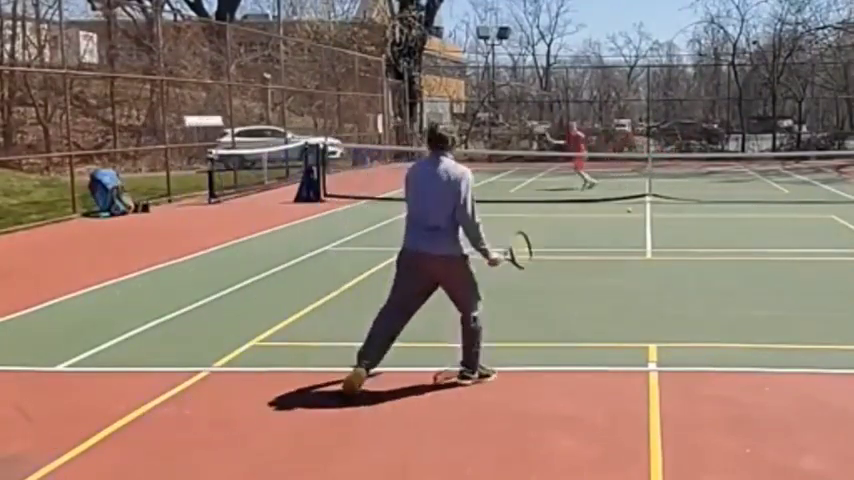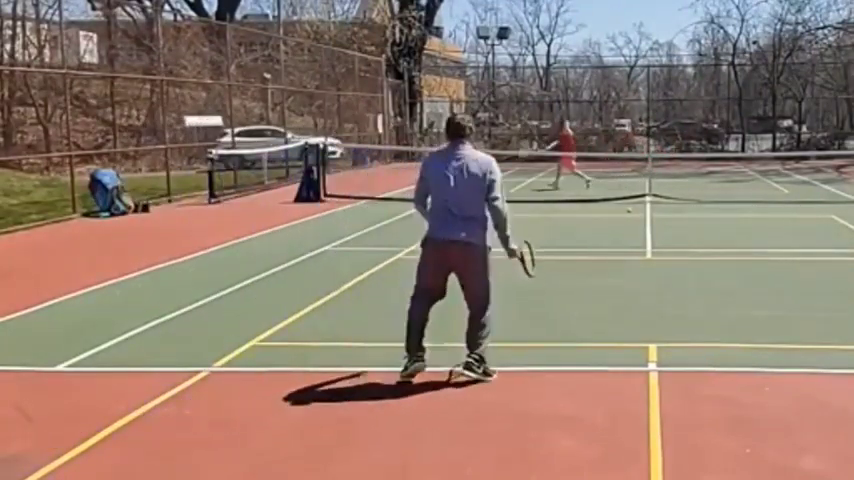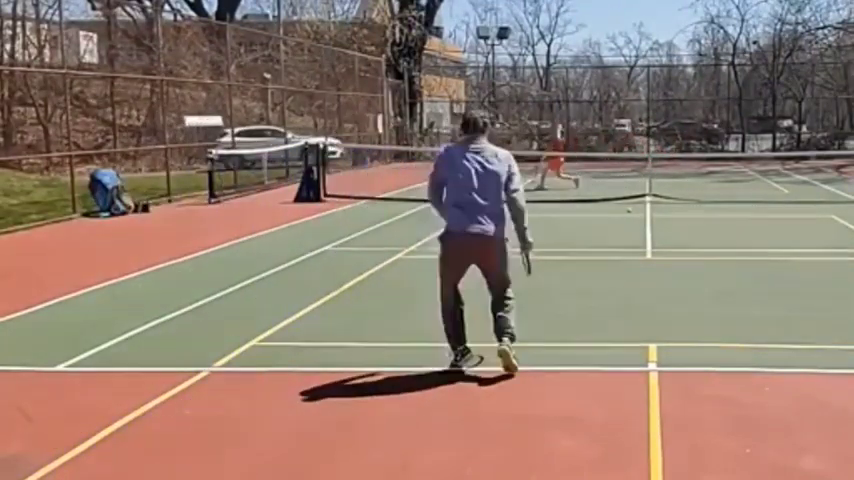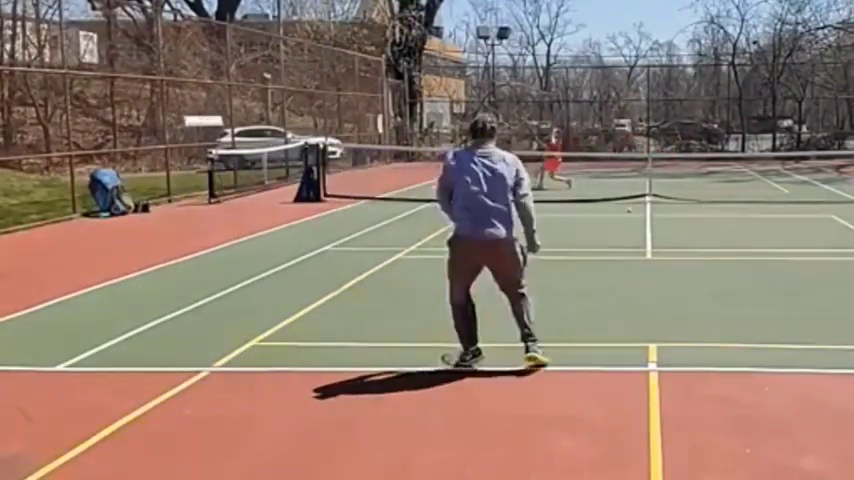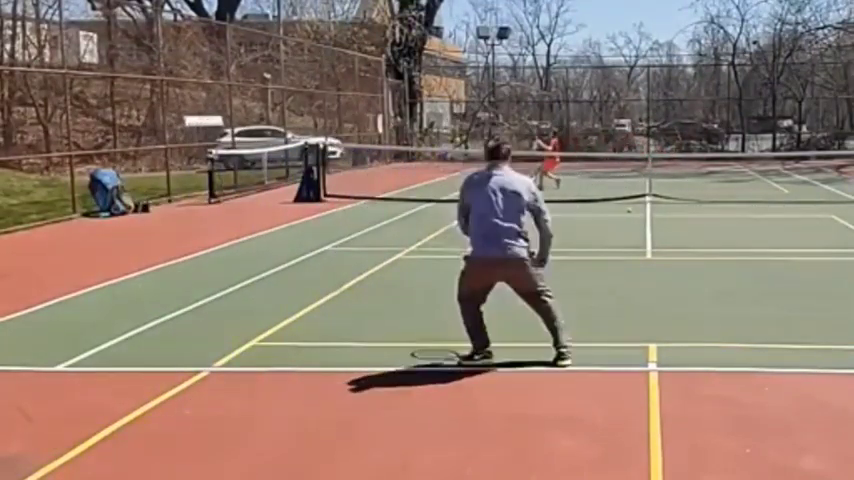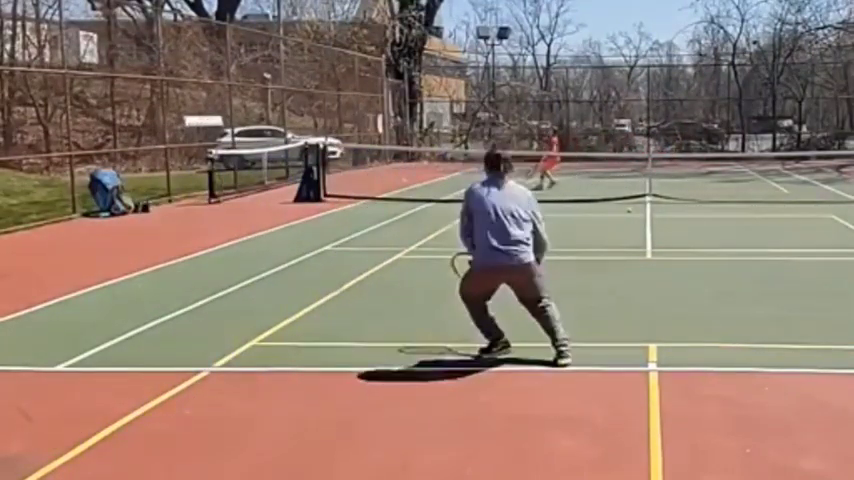
dt=0.1s
person 1, frame 1
left shoulder: (414, 172)
right shoulder: (460, 174)
right elbow: (468, 219)
right wrist: (487, 253)
left hip: (413, 252)
right hip: (448, 255)
left knee: (393, 312)
right knee: (471, 307)
left ankle: (362, 366)
right ankle: (470, 368)
person 1, frame 2
left shoulder: (431, 161)
right shoulder: (486, 163)
left elbow: (419, 202)
right elbow: (497, 207)
right wrist: (508, 244)
left hip: (437, 242)
right hip: (472, 244)
left knee: (422, 300)
right knee: (480, 305)
left ankle: (414, 358)
right ankle: (475, 360)
person 1, frame 3
left shoulder: (446, 155)
right shoulder: (503, 158)
left elbow: (434, 196)
right elbow: (516, 200)
right wrist: (524, 237)
left hip: (455, 236)
right hip: (490, 236)
left knee: (449, 294)
right knee: (502, 293)
left ankle: (460, 352)
right ankle: (504, 343)
person 1, frame 4
left shoulder: (454, 158)
right shoulder: (511, 162)
left elbow: (443, 199)
right elbow: (525, 203)
right wrist: (531, 239)
left hip: (465, 240)
right hip: (499, 239)
left knee: (459, 294)
right knee: (518, 293)
left ankle: (470, 351)
right ankle: (531, 346)
person 1, frame 5
left shoulder: (472, 182)
right shoulder: (525, 183)
left elbow: (463, 222)
right elbow: (544, 225)
right wrist: (542, 257)
left hip: (481, 259)
right hip: (516, 256)
left knee: (467, 298)
right knee: (542, 299)
left ankle: (480, 349)
right ankle: (562, 350)
person 1, frame 6
left shoulder: (474, 192)
right shoulder: (525, 194)
left elbow: (465, 232)
right elbow: (541, 239)
right wrist: (533, 265)
left hip: (487, 264)
right hip: (523, 262)
left knee: (470, 295)
right knee: (541, 304)
left ankle: (497, 341)
right ankle: (563, 348)
